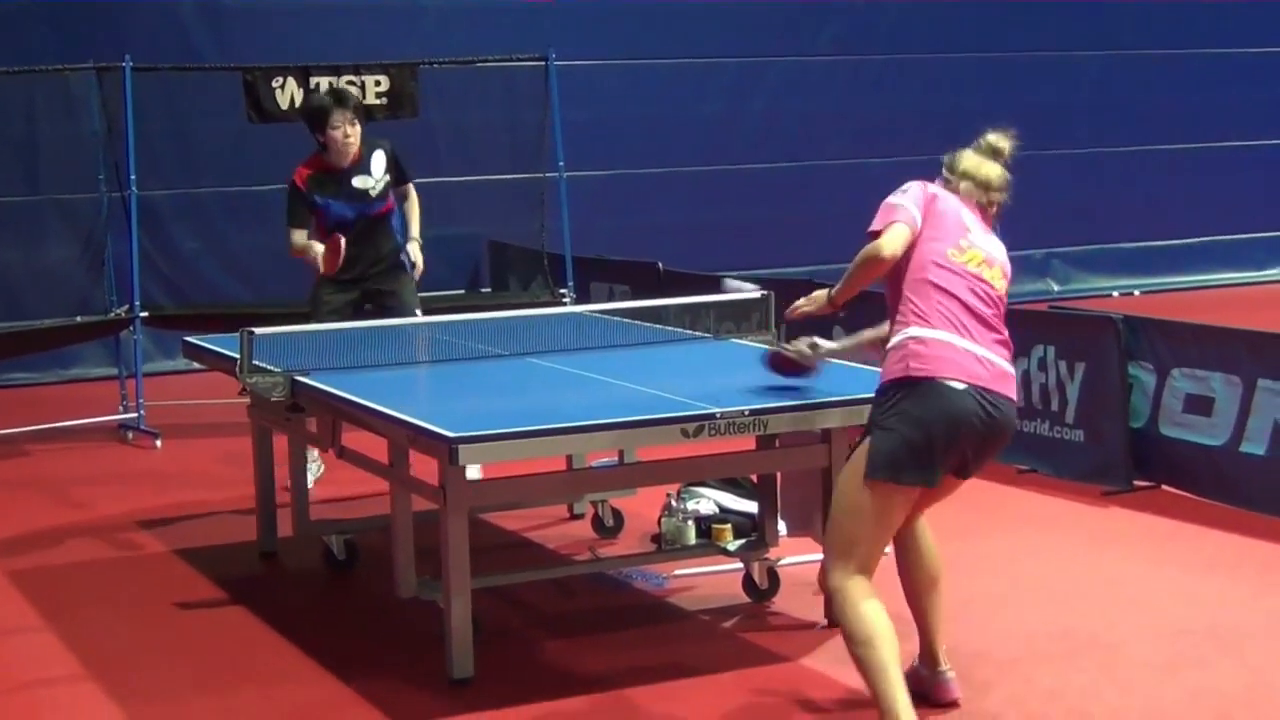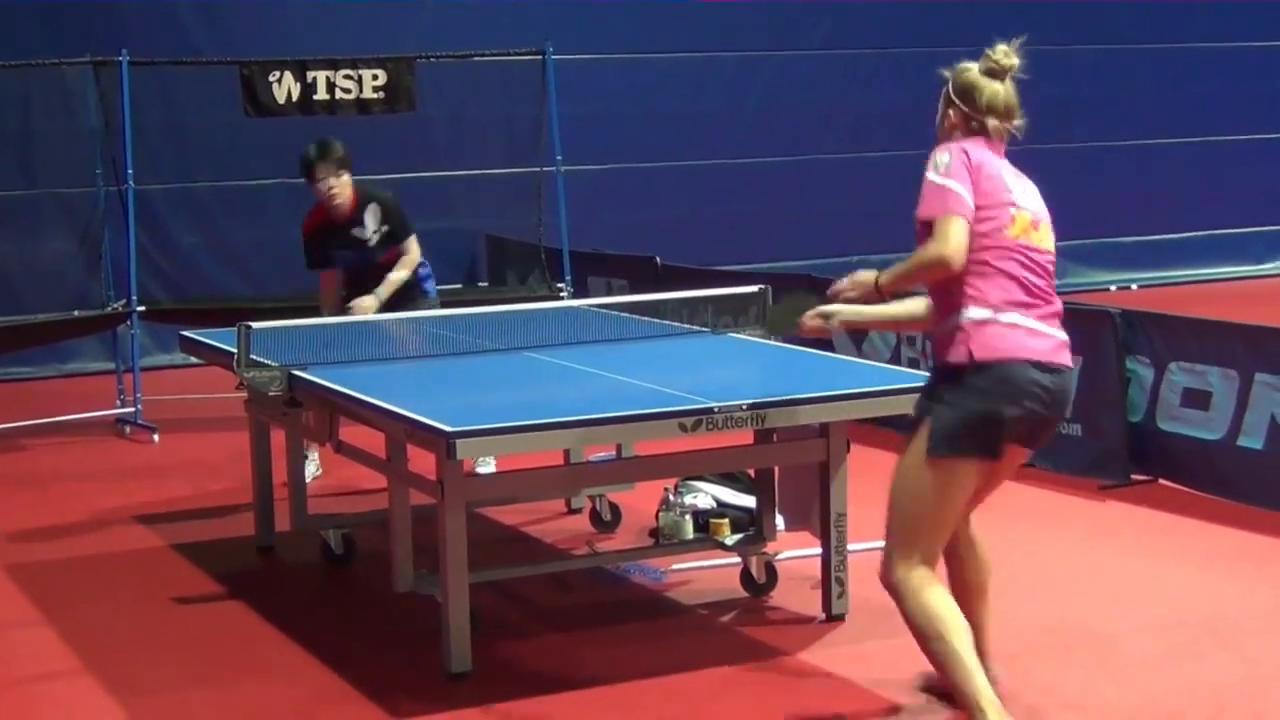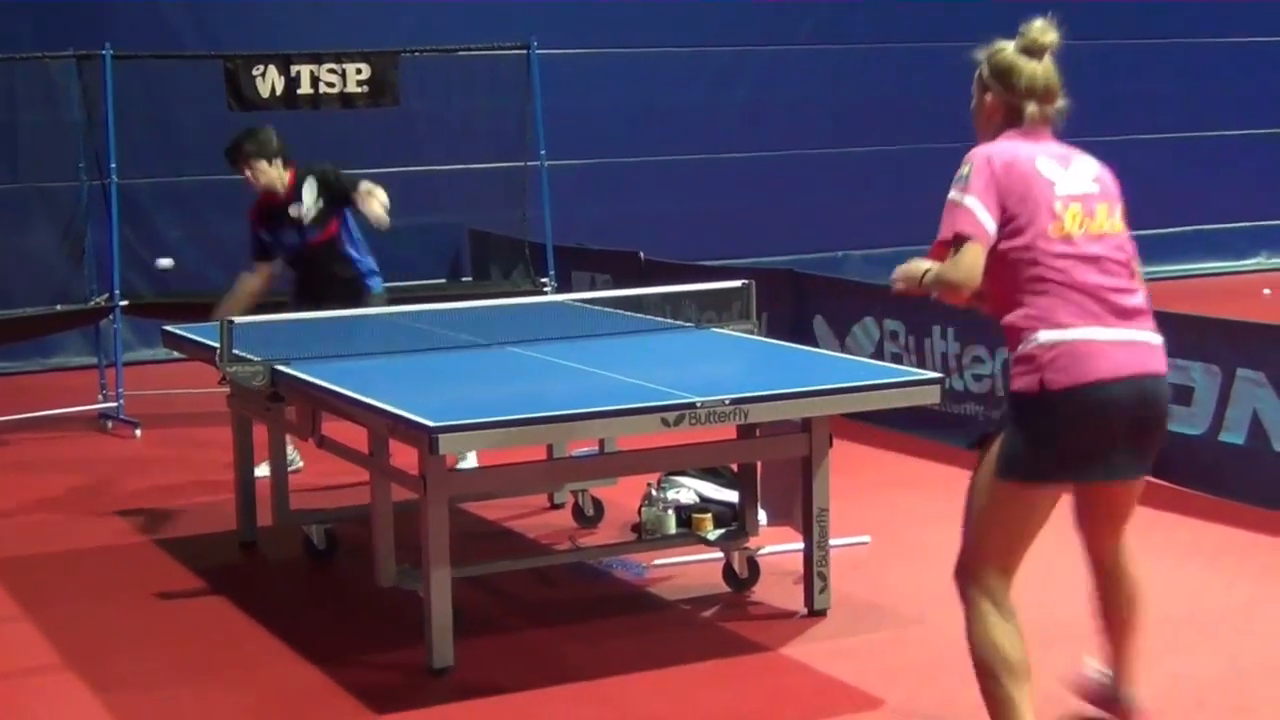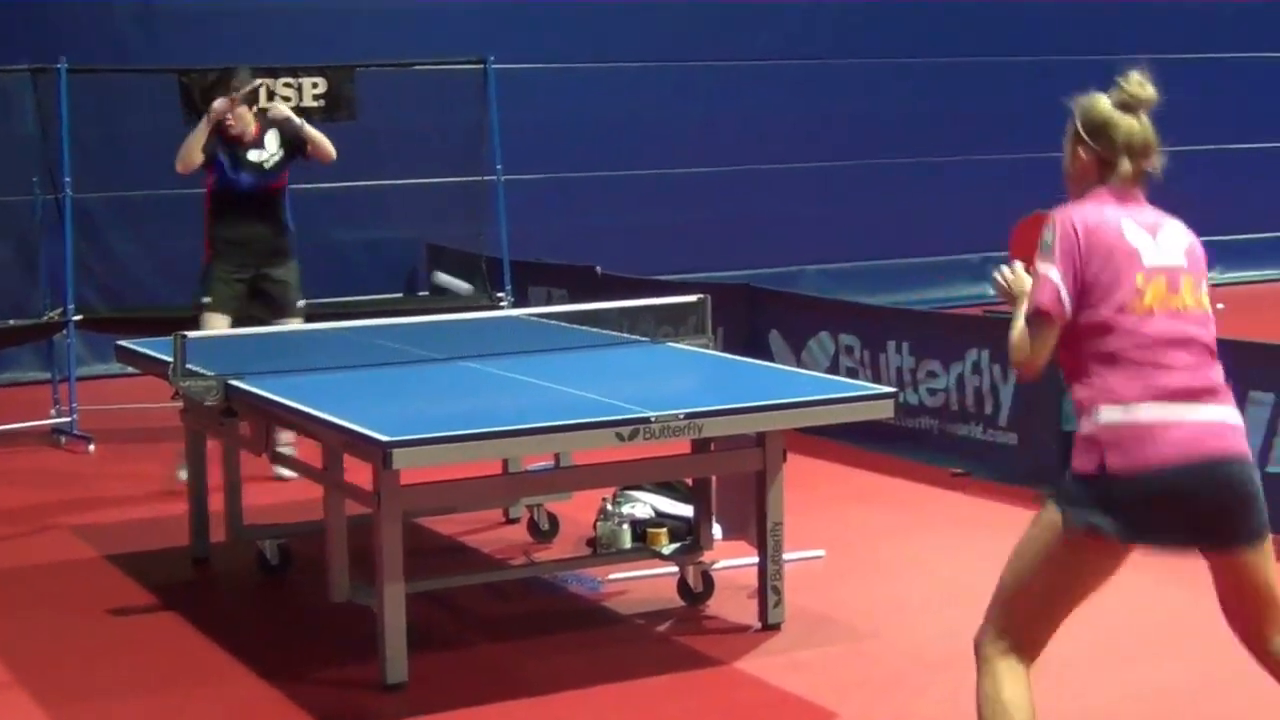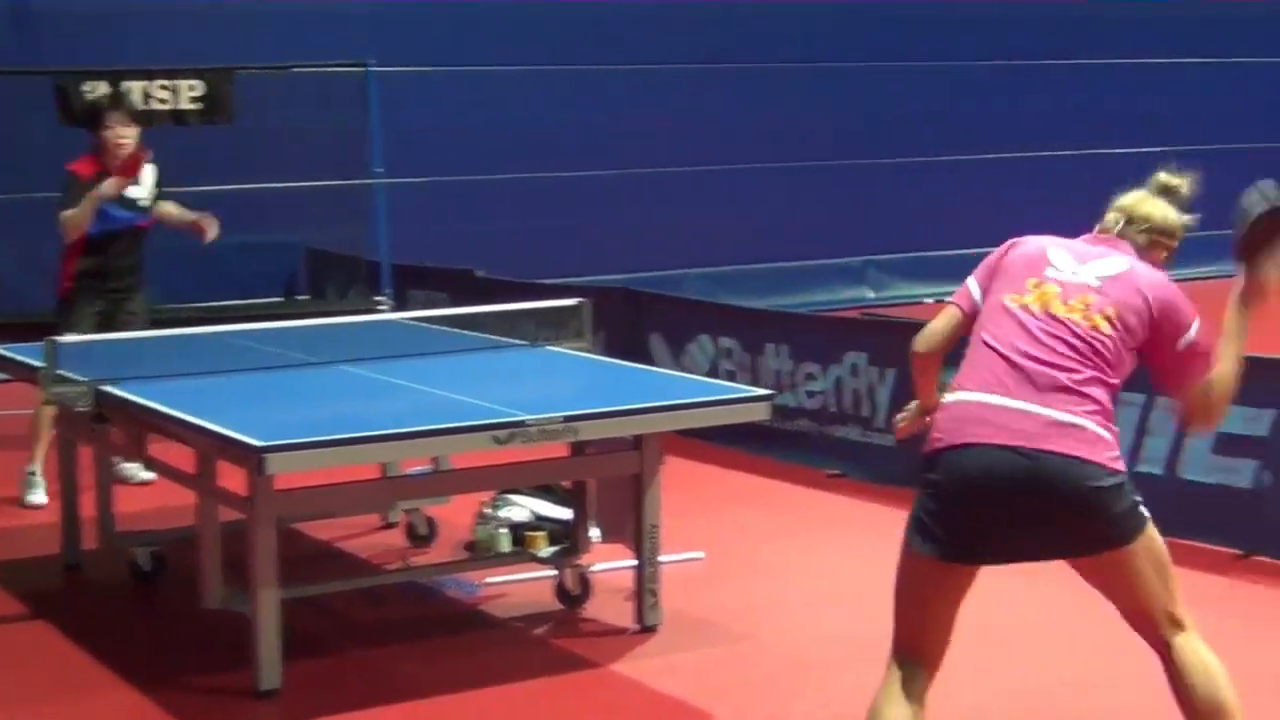
dt=0.3s
person 1, frame 1
left shoulder: (922, 194)
right shoulder: (994, 248)
left elbow: (887, 250)
left wrist: (831, 299)
right wrist: (835, 348)
left hip: (929, 389)
right hip: (995, 402)
left knee: (846, 575)
right knee: (903, 514)
right ankle: (933, 670)
person 1, frame 2
left shoulder: (953, 160)
right shoulder: (1020, 186)
left elbow: (947, 256)
left wrist: (874, 282)
right wrist: (851, 318)
left hip: (988, 372)
right hip: (1048, 376)
left knee: (907, 568)
right knee: (942, 520)
person 1, frame 3
left shoulder: (990, 161)
right shoulder: (1094, 170)
left elbow: (963, 280)
left wrist: (924, 276)
right wrist: (973, 279)
left hip: (1066, 385)
right hip: (1143, 377)
left knee: (982, 578)
right knee: (1105, 546)
person 1, frame 4
left shoulder: (1073, 224)
right shoulder: (1185, 239)
left elbow: (1030, 359)
left wrist: (1022, 298)
left hip: (1125, 465)
right hip: (1224, 461)
left knee: (1001, 646)
person 1, frame 5
left shoulder: (1021, 249)
right shoulder: (1158, 292)
left elbow: (925, 348)
right elbow: (1202, 415)
left wrist: (927, 408)
right wrist: (1241, 311)
left hip: (966, 457)
right hip: (1079, 469)
left knee: (909, 670)
right knee: (1172, 635)
person 2, frame 1
left shoulder: (382, 153)
right shoulder: (305, 179)
left elbow: (408, 195)
right elbow: (296, 240)
left wrist: (413, 241)
right wrist: (310, 248)
left hip: (391, 271)
right hip: (337, 280)
right ankle: (310, 457)
person 2, frame 2
left shoulder: (379, 204)
right shoulder: (315, 227)
left elbow: (412, 255)
right elbow: (330, 280)
left wrist: (374, 299)
left hip: (410, 294)
right hip: (364, 298)
right ankle: (311, 456)
person 2, frame 3
left shoulder: (317, 179)
right shoulder: (261, 214)
left elbow: (371, 192)
right elbow: (259, 275)
left wrist: (373, 203)
right wrist: (225, 314)
left hip: (358, 289)
right hip: (314, 296)
right ankle: (287, 452)
person 2, frame 4
left shoulder: (278, 133)
right shoulder: (216, 139)
left elbow: (327, 154)
right elbow: (183, 166)
left wrist: (293, 120)
right wrist: (209, 119)
left hip: (277, 257)
right hip: (228, 257)
left ankle: (283, 441)
person 2, frame 5
left shoulder: (147, 168)
right shoulder: (80, 174)
left elbow: (156, 207)
right elbow: (68, 230)
left wrist: (195, 219)
right wrist: (96, 196)
left hip: (128, 289)
right hip: (84, 288)
left ankle: (122, 457)
right ankle: (34, 471)
